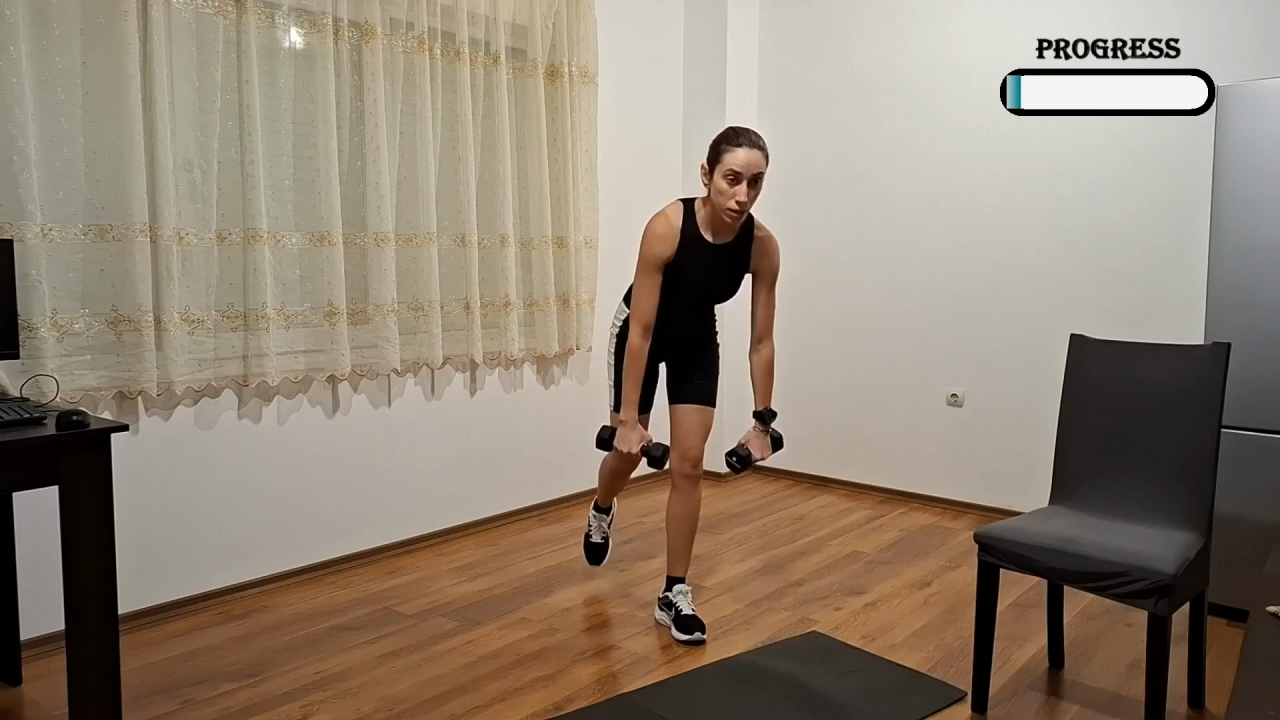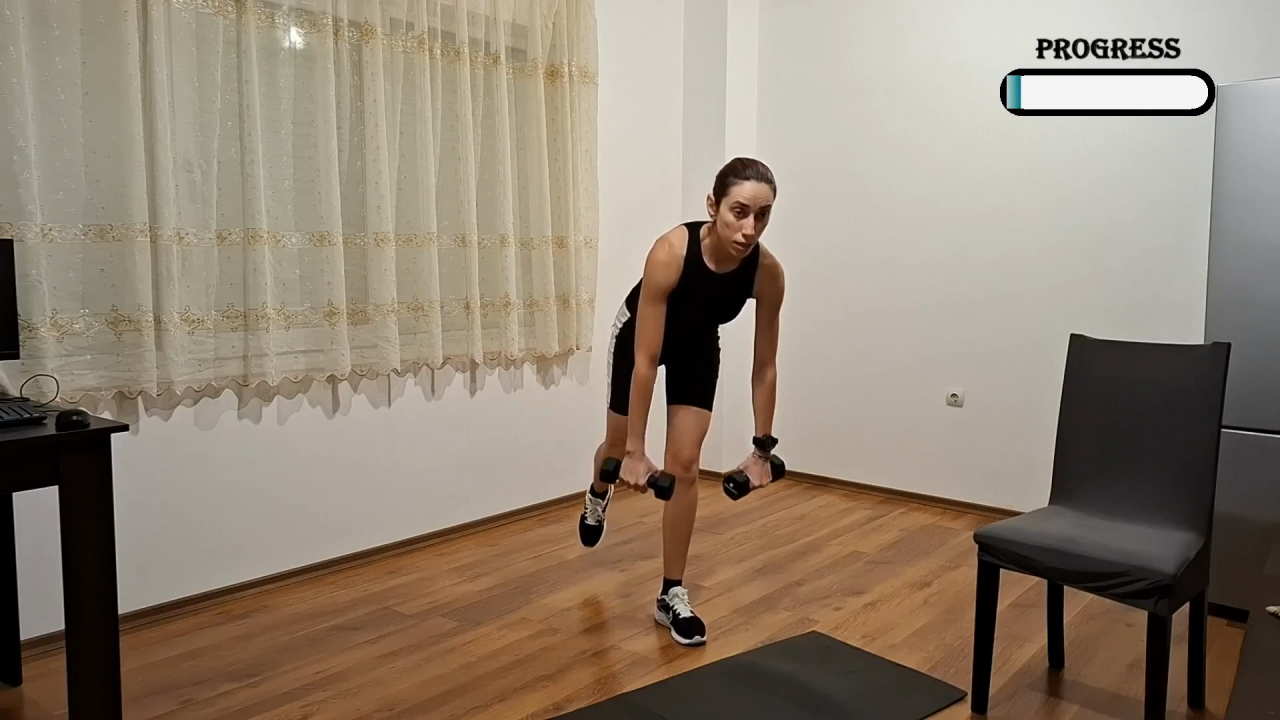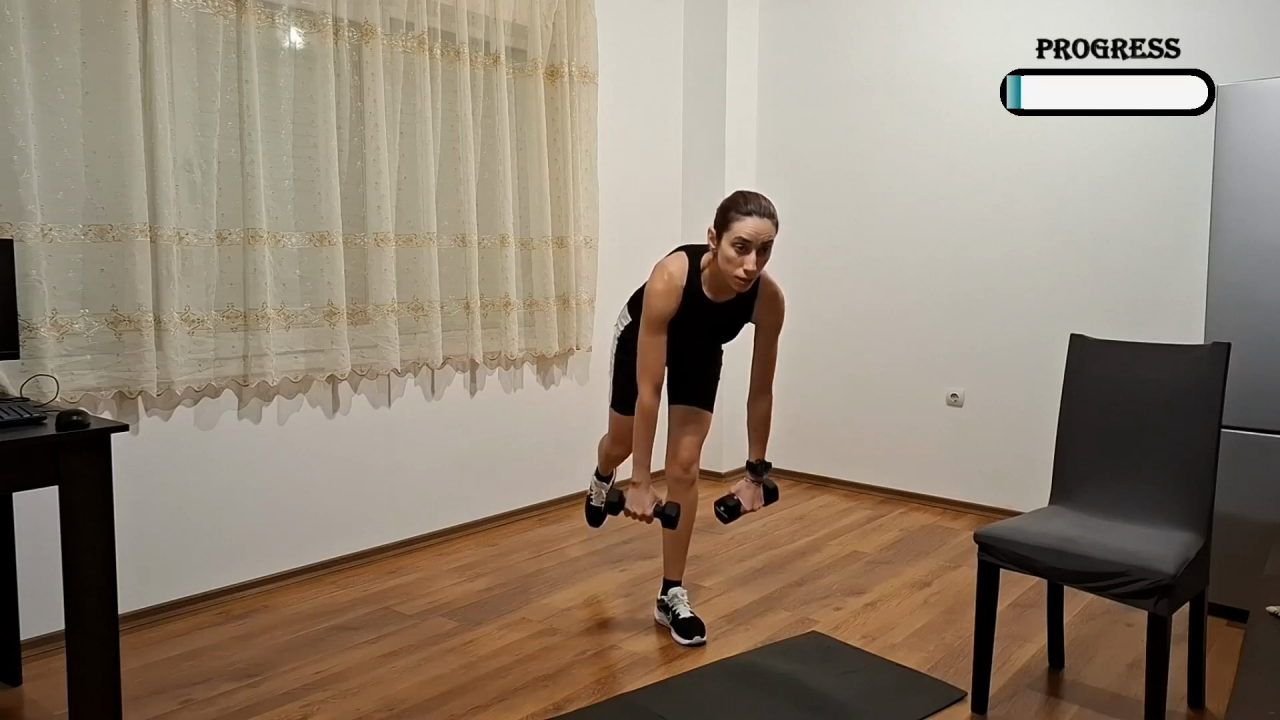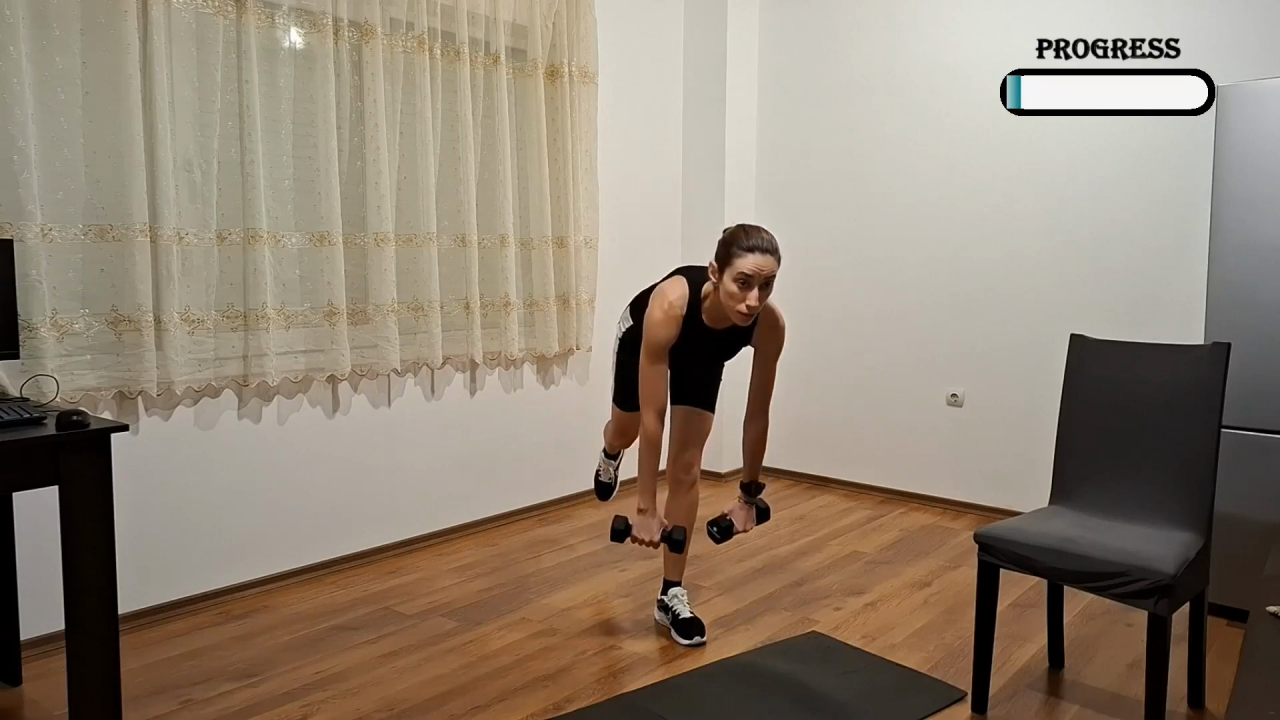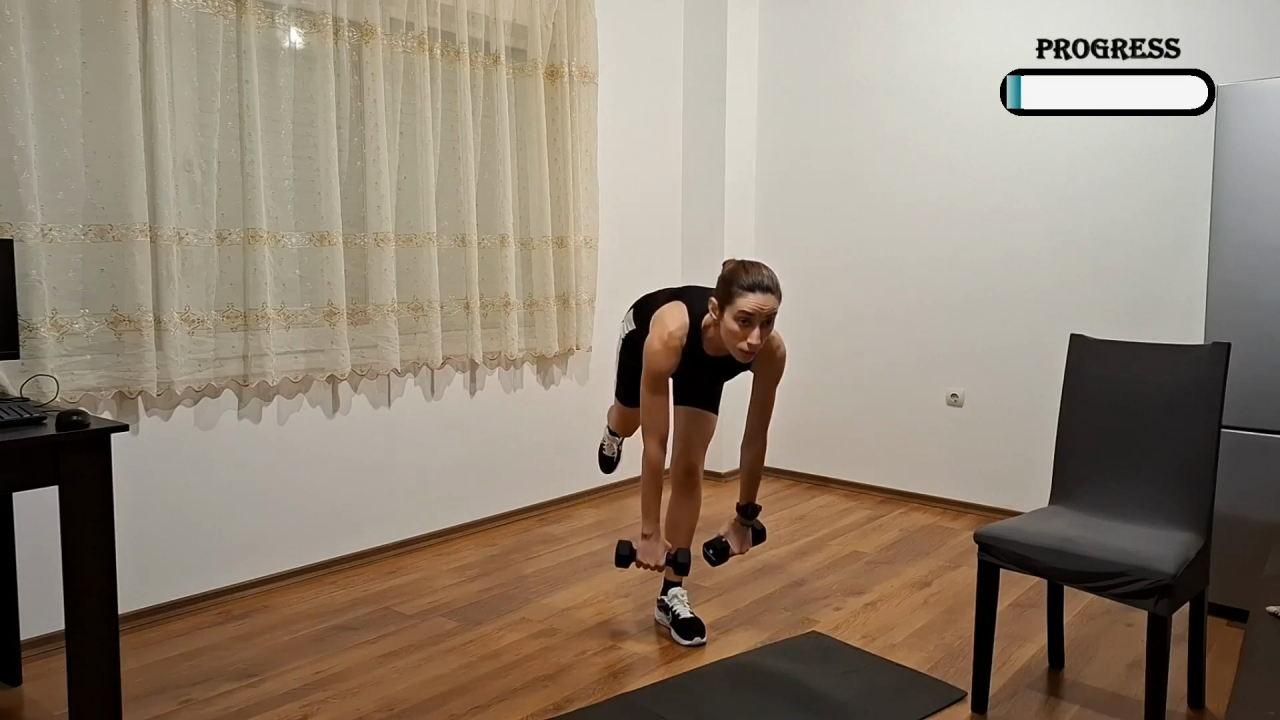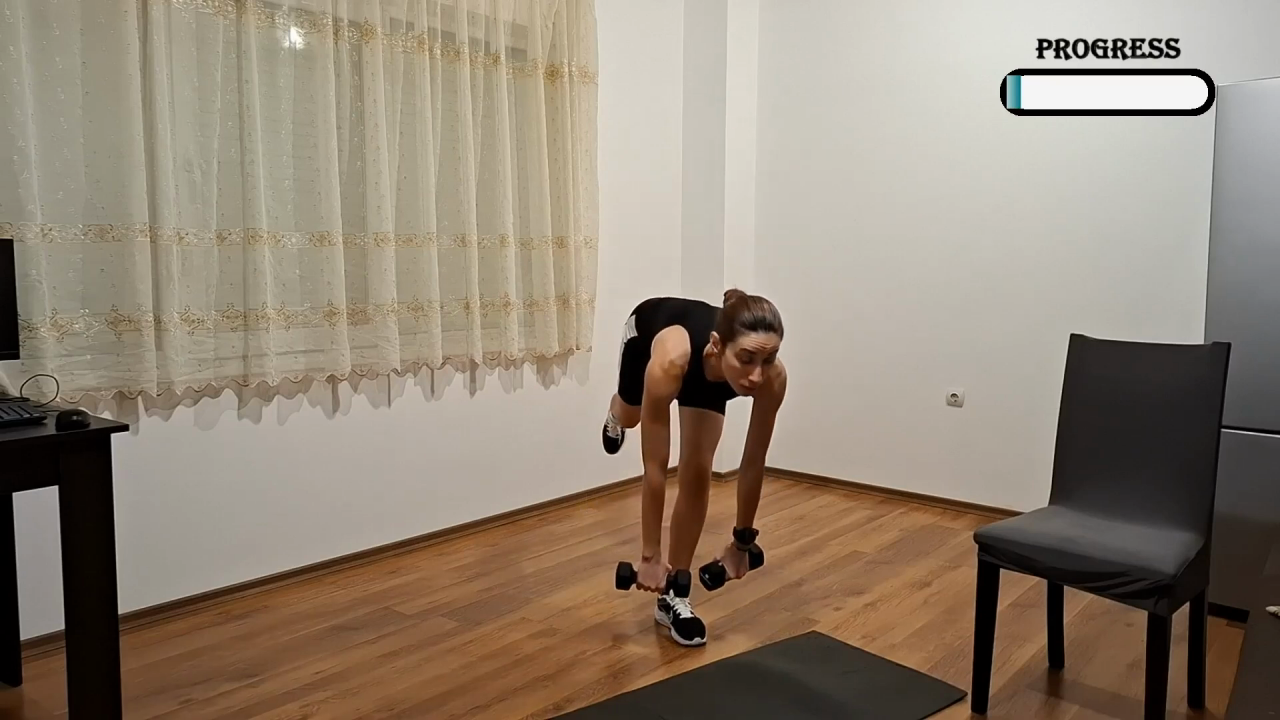
dt=0.2s
person 1, frame 1
left shoulder: (762, 244)
right shoulder: (666, 226)
left elbow: (761, 341)
right elbow: (641, 330)
left wrist: (763, 419)
right wrist: (628, 420)
left hip: (698, 341)
right hip: (642, 336)
left knee: (689, 463)
right knee: (628, 452)
left ankle: (674, 593)
right ankle: (602, 510)
person 1, frame 2
left shoulder: (767, 271)
right shoulder: (671, 251)
left elbow: (765, 367)
right elbow: (646, 360)
left wrist: (763, 447)
right wrist: (635, 451)
left hip: (699, 347)
right hip: (638, 336)
left knee: (684, 465)
right knee: (619, 450)
left ankle: (672, 594)
right ankle: (598, 493)
person 1, frame 3
left shoulder: (768, 298)
right shoulder: (670, 277)
left elbow: (761, 392)
right elbow: (649, 391)
left wrist: (756, 471)
right wrist: (640, 482)
left hip: (700, 354)
right hip: (640, 338)
left knee: (684, 468)
right knee: (621, 441)
left ankle: (671, 595)
right ankle: (603, 478)
person 1, frame 4
left shoulder: (770, 324)
right shoulder: (669, 305)
left elbow: (757, 415)
right elbow: (652, 417)
left wrist: (749, 493)
right wrist: (645, 508)
left hip: (703, 359)
right hip: (642, 336)
left knee: (686, 469)
right knee: (625, 434)
left ankle: (672, 595)
right ankle: (610, 454)
person 1, frame 5
left shoulder: (771, 351)
right shoulder: (669, 334)
left elbow: (755, 440)
right elbow: (654, 444)
left wrist: (744, 517)
right wrist: (649, 532)
right hip: (643, 331)
left knee: (689, 468)
right knee: (628, 421)
left ankle: (672, 594)
right ankle: (613, 434)
person 1, frame 6
left shoulder: (772, 377)
right shoulder: (670, 361)
left elbow: (753, 464)
right elbow: (655, 469)
left wrist: (742, 541)
right wrist: (649, 555)
right hip: (647, 328)
left knee: (698, 471)
right knee: (631, 416)
left ankle: (674, 596)
right ankle: (615, 418)
